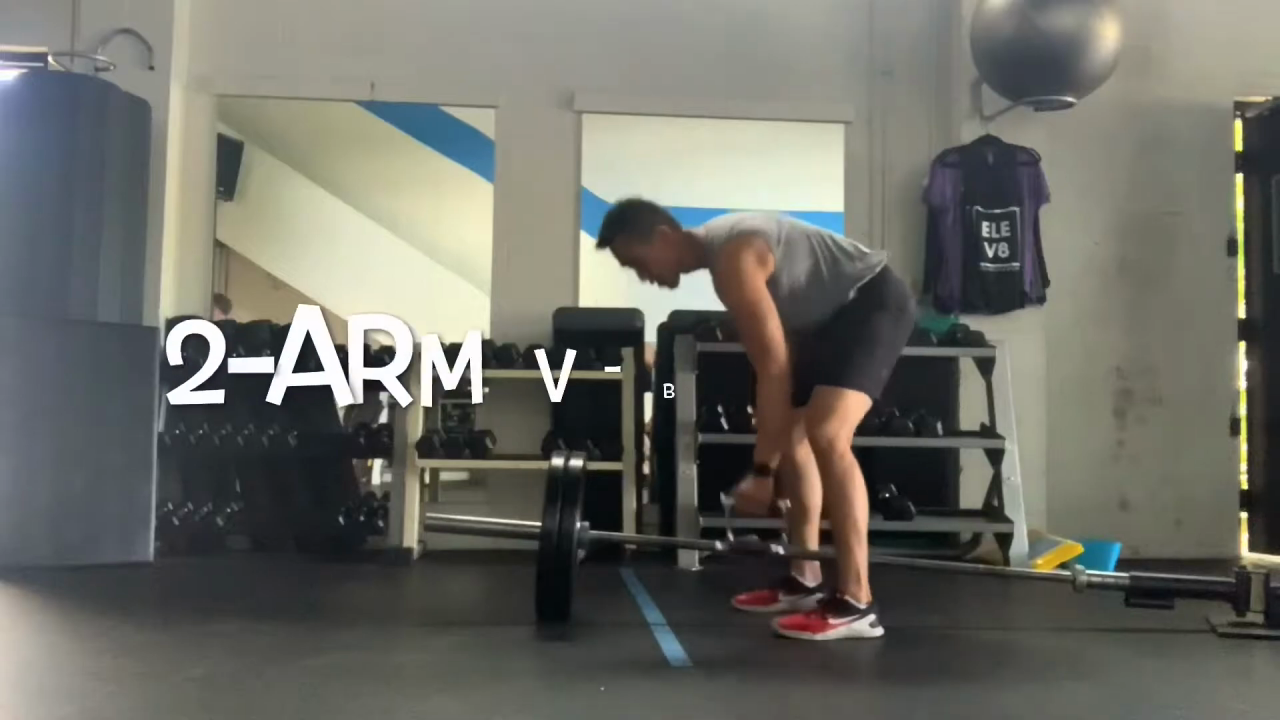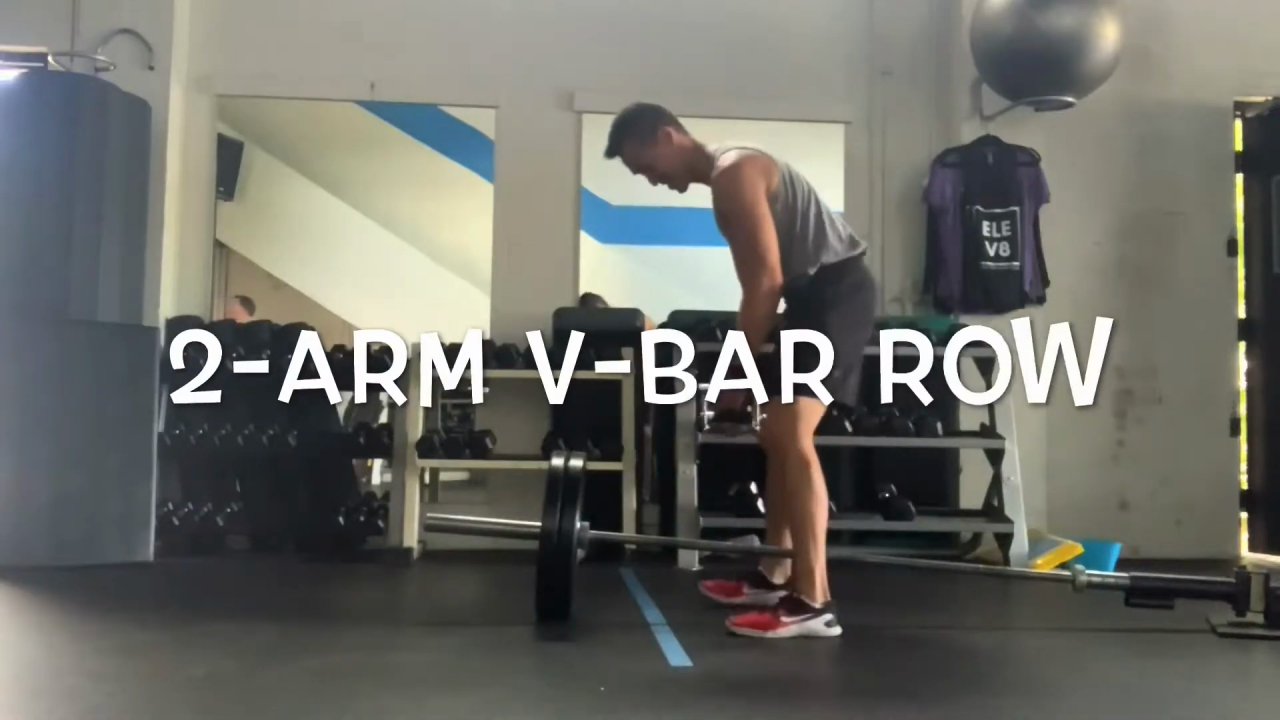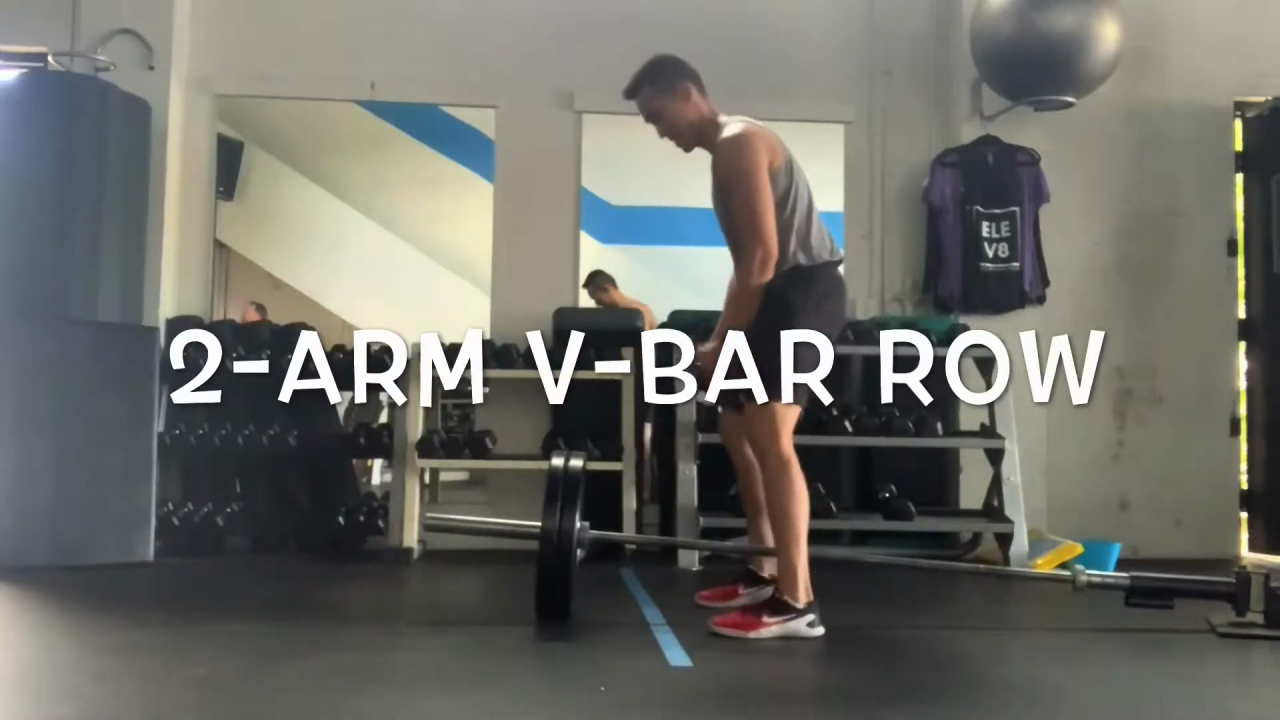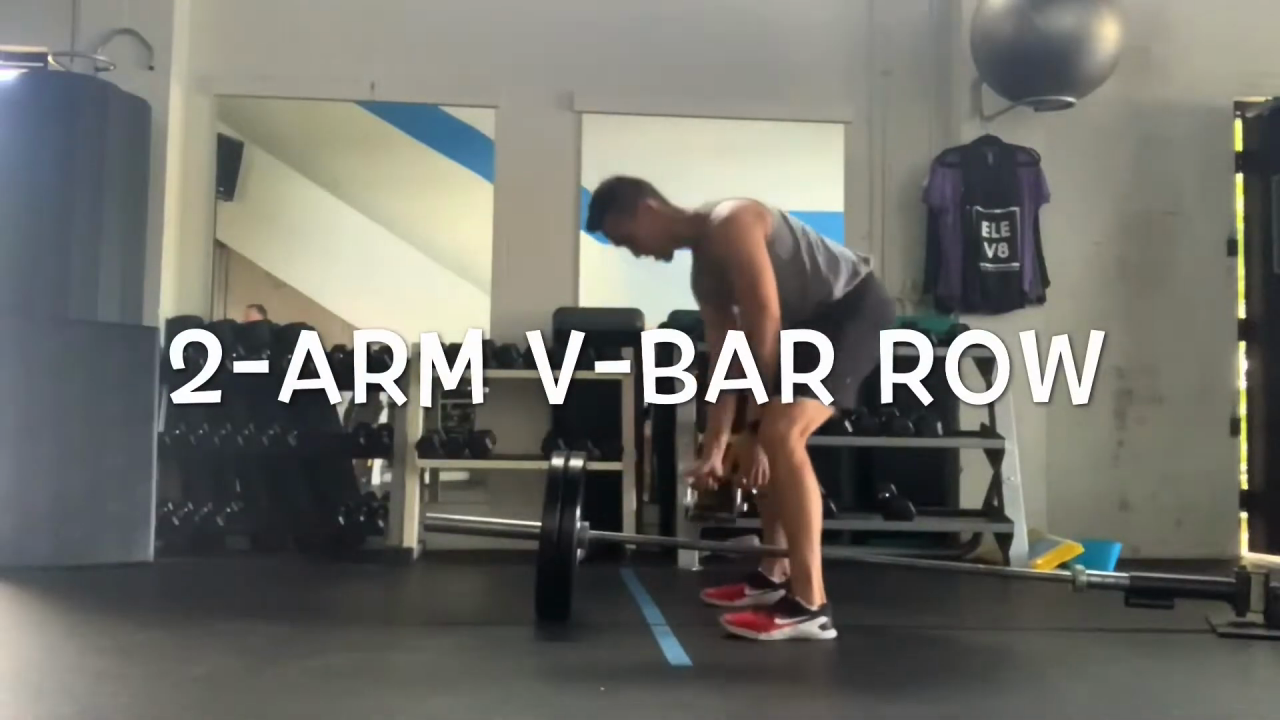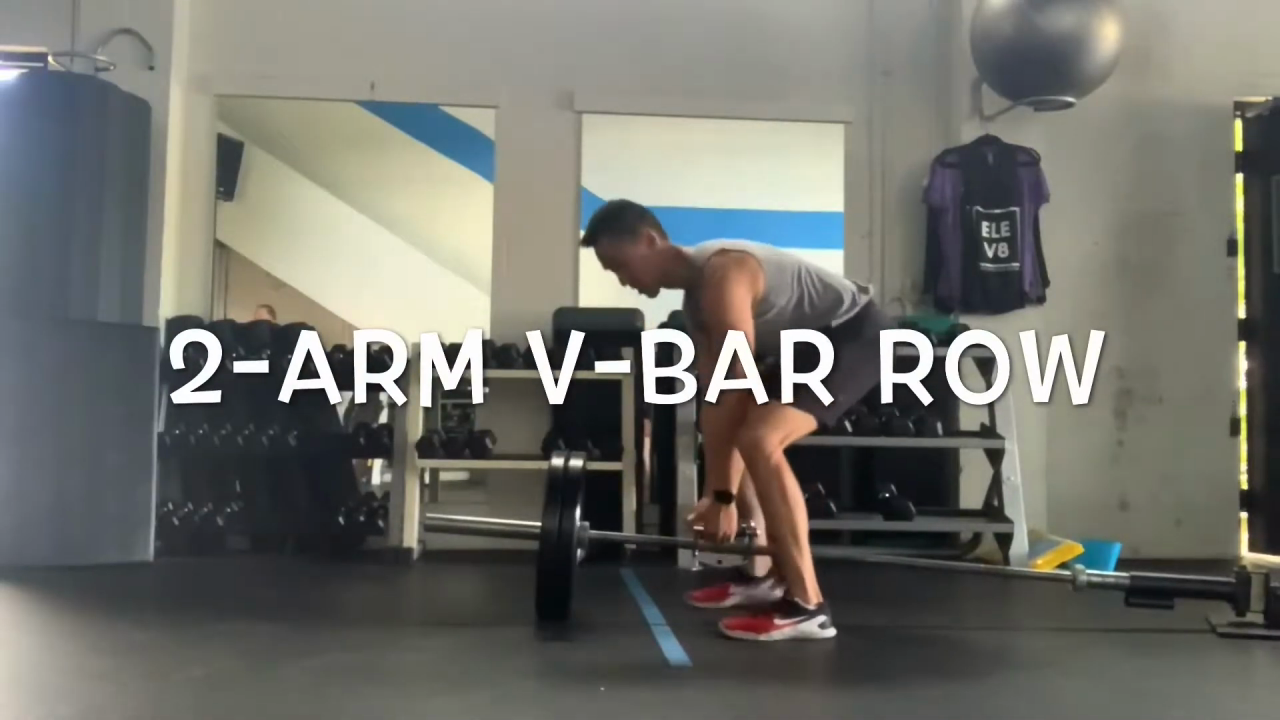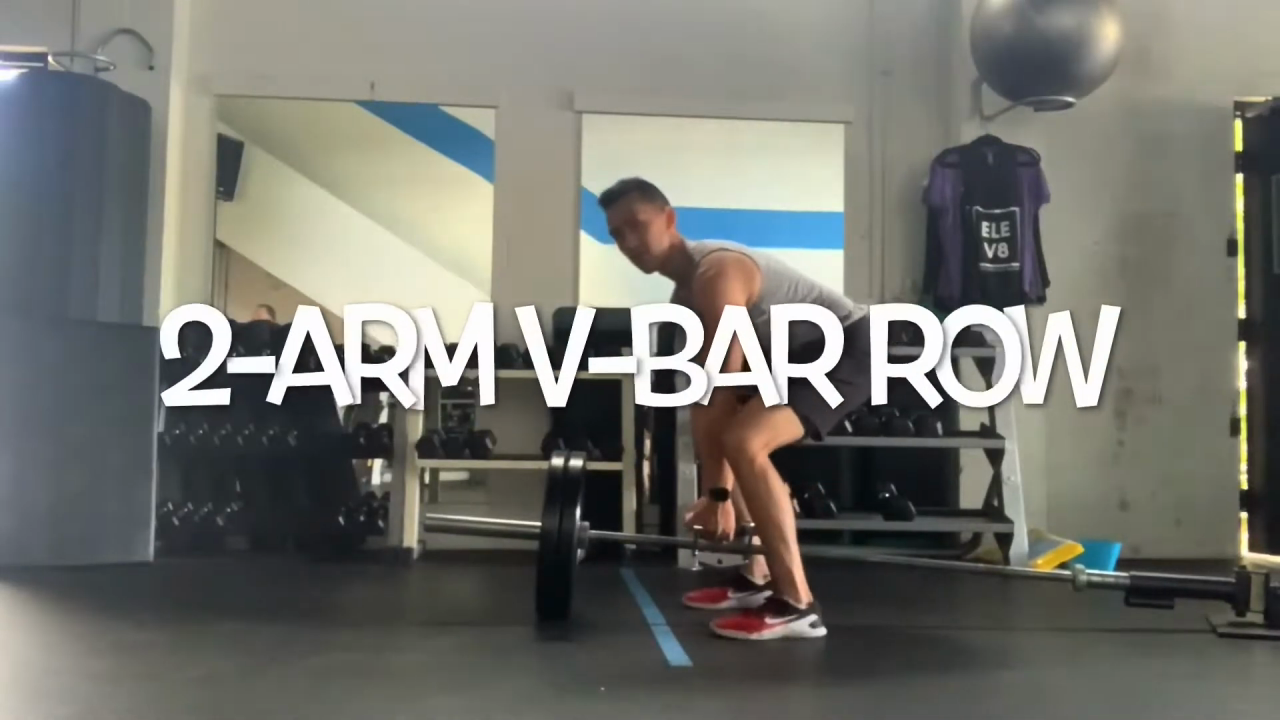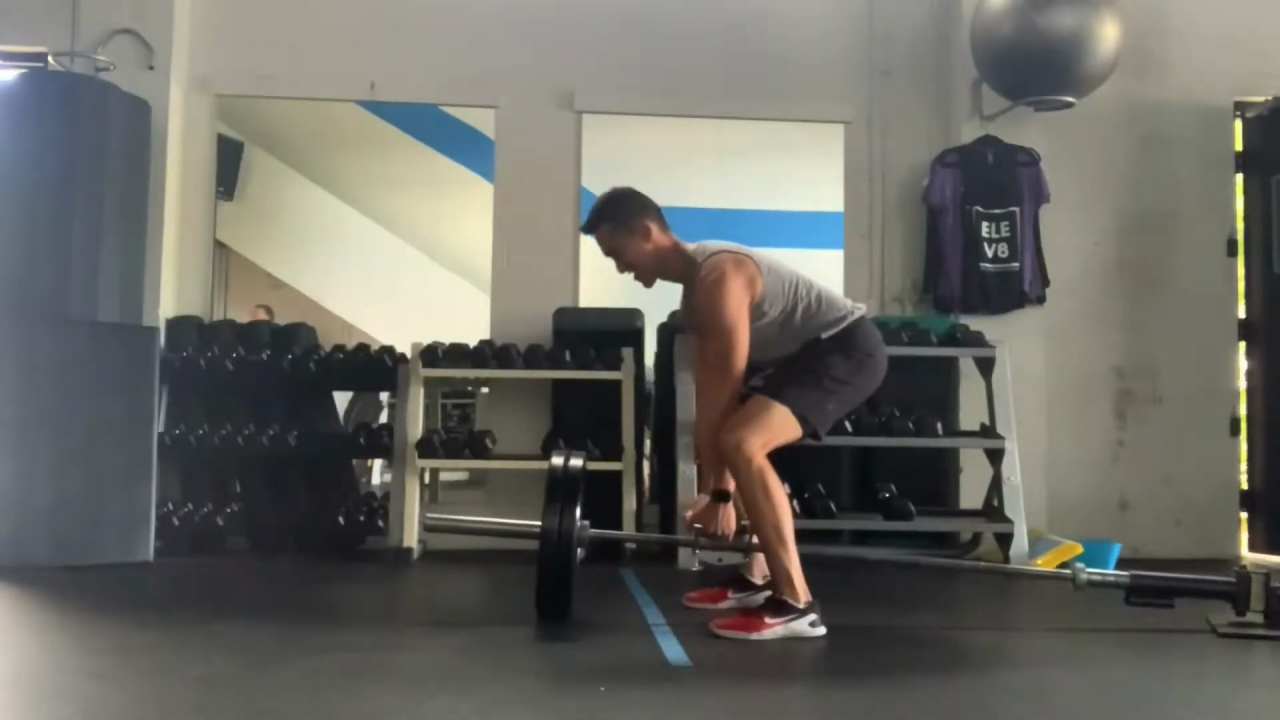
dt=0.7s
person 1, frame 1
left shoulder: (731, 261)
right shoulder: (709, 244)
left elbow: (773, 370)
left wrist: (763, 471)
left hip: (874, 302)
right hip: (836, 309)
left knee: (827, 431)
right knee: (792, 434)
left ankle: (855, 603)
right ankle: (804, 579)
person 1, frame 2
left shoulder: (733, 173)
right shoulder: (722, 183)
left elbow: (767, 277)
right elbow: (758, 281)
left hip: (836, 292)
right hip: (813, 295)
left knee: (791, 437)
right knee: (776, 434)
left ankle: (812, 602)
right ankle: (774, 576)
person 1, frame 3
left shoulder: (738, 142)
right shoulder: (724, 154)
left elbow: (764, 253)
left wrist: (727, 337)
right wrist: (723, 334)
left hip: (802, 292)
right hip: (781, 296)
left knee: (769, 438)
right knee: (738, 427)
left ankle: (795, 602)
right ankle: (764, 572)
person 1, frame 4
left shoulder: (728, 224)
right shoulder: (703, 268)
left elbow: (766, 323)
right elbow: (724, 364)
left wrist: (753, 426)
right wrist: (713, 450)
left hip: (857, 309)
right hip: (820, 320)
left knee: (781, 431)
right knee: (766, 429)
left ankle: (809, 606)
right ankle: (774, 574)
person 1, frame 5
left shoulder: (721, 276)
right shoulder: (695, 296)
left elbow: (733, 393)
right elbow: (713, 400)
left wrist: (723, 497)
right wrist: (714, 493)
left hip: (853, 333)
right hip: (813, 339)
left knee: (759, 439)
right knee: (737, 434)
left ankle: (806, 604)
right ankle: (760, 571)
person 1, frame 6
left shoulder: (717, 275)
right shoulder: (684, 296)
left elbow: (722, 393)
right elbow: (704, 401)
left wrist: (718, 496)
right wrist: (710, 492)
left hip: (846, 346)
right hip: (804, 353)
left knee: (744, 443)
right knee: (722, 441)
left ankle: (796, 605)
right ankle: (755, 578)
person 1, frame 7
left shoulder: (719, 276)
right shoulder: (694, 289)
left elbow: (726, 391)
right elbow: (708, 397)
left wrist: (719, 494)
right wrist: (710, 487)
left hip: (847, 347)
right hip: (812, 351)
left knee: (741, 442)
right knee: (723, 441)
left ankle: (795, 604)
right ankle: (755, 577)
